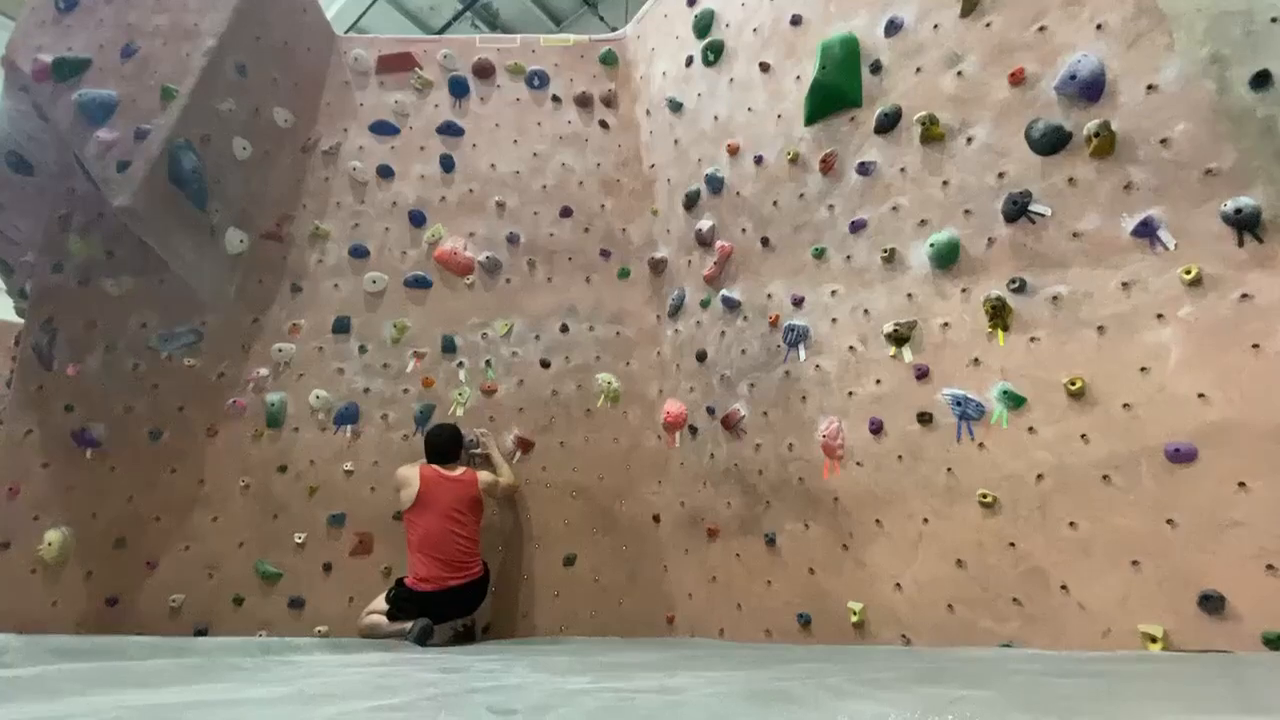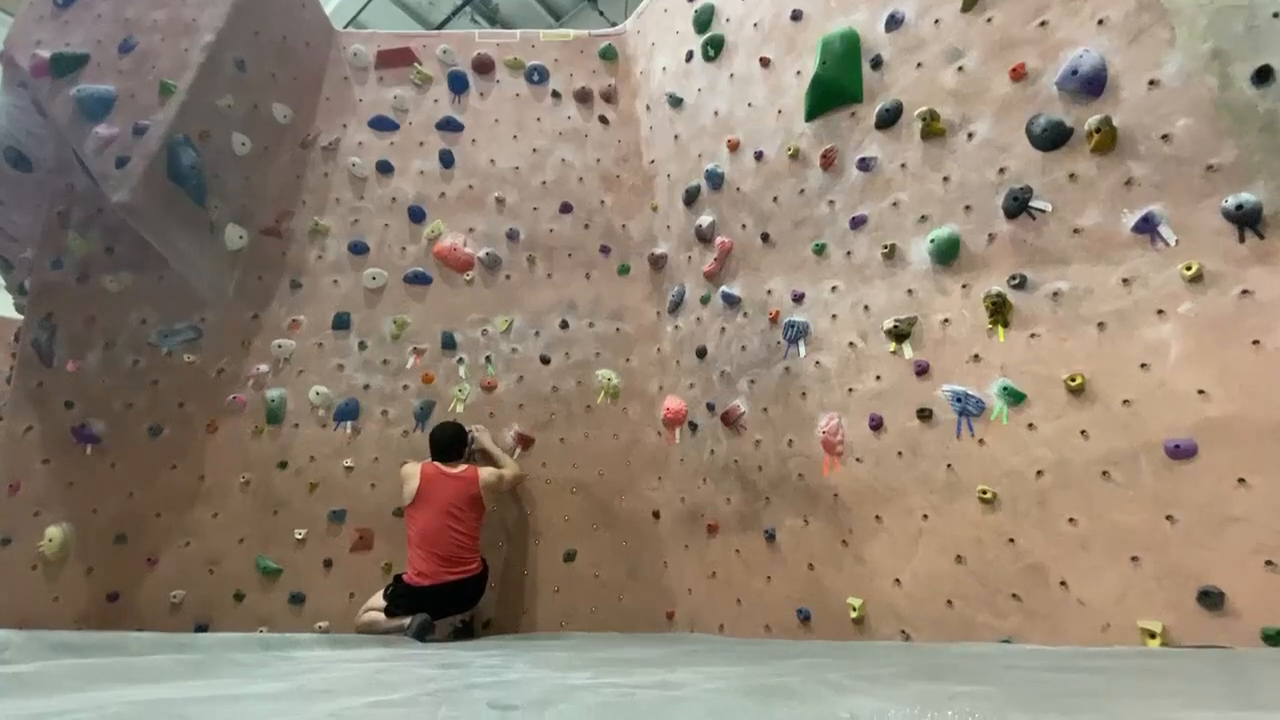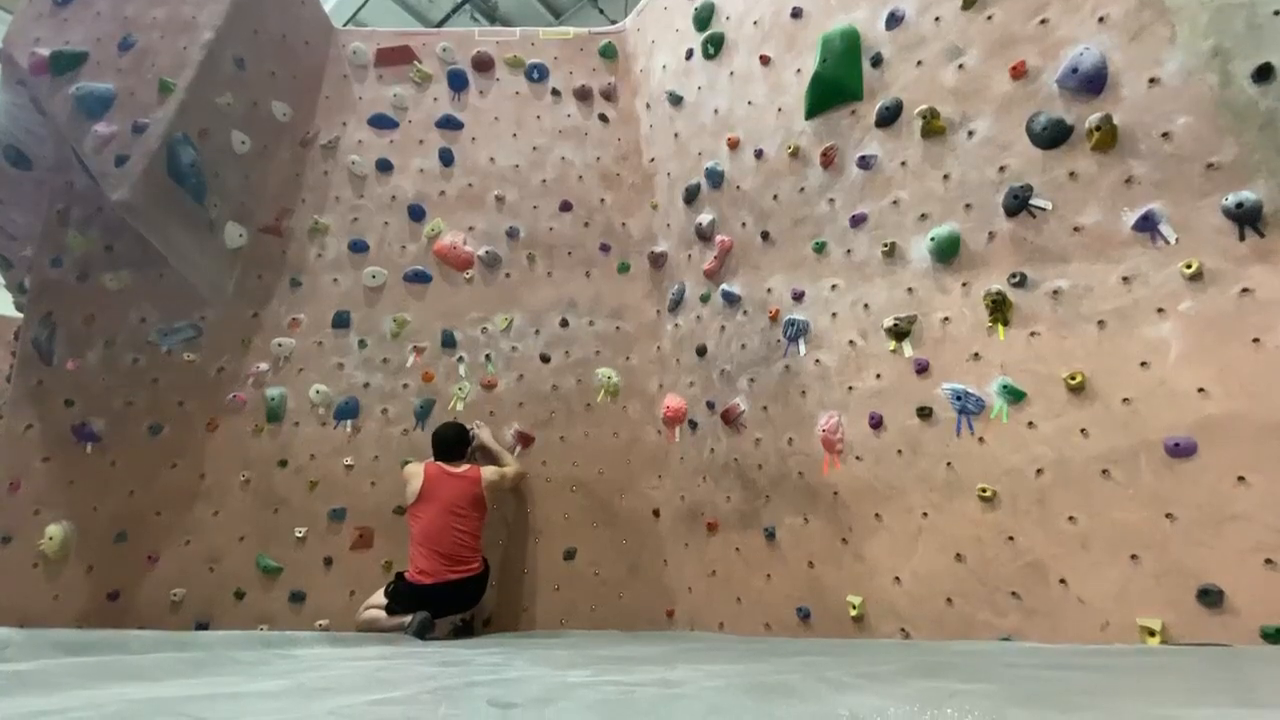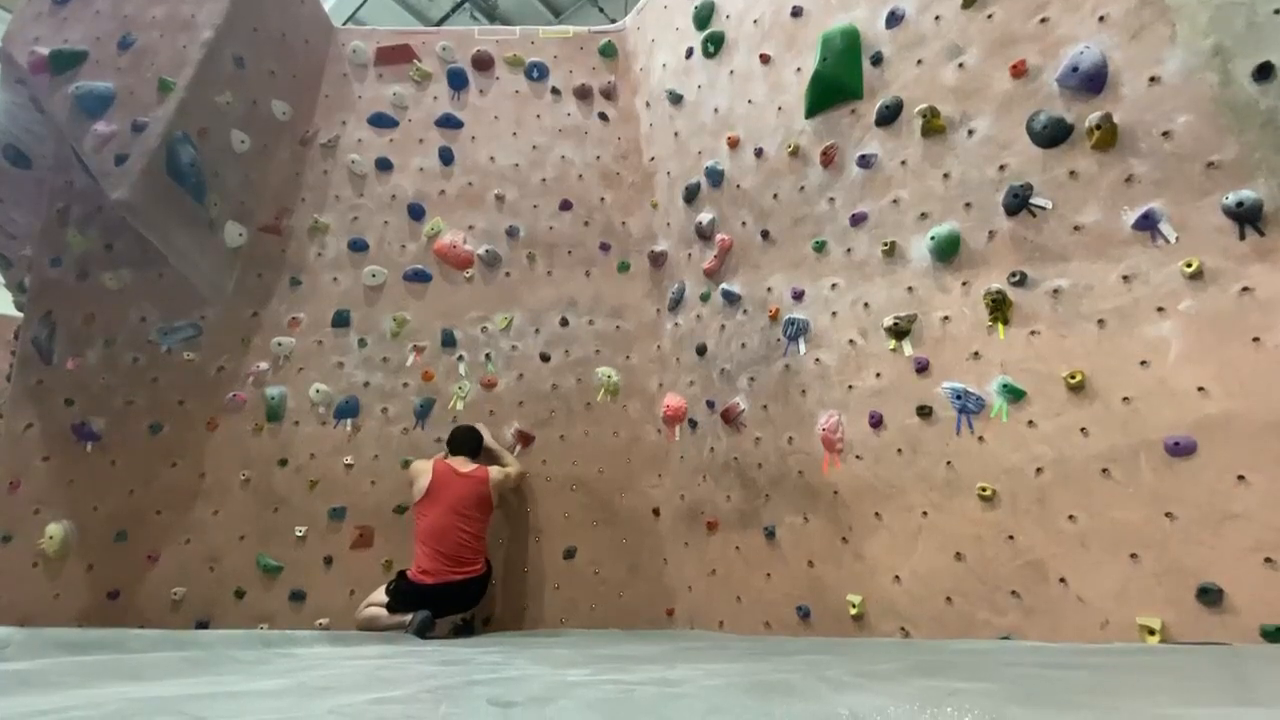
dt=0.5s
person 1, frame 1
left shoulder: (409, 477)
right shoulder: (479, 480)
right elbow: (510, 484)
left wrist: (433, 456)
right wrist: (492, 449)
left hip: (426, 594)
right hip: (473, 591)
left knee: (365, 623)
left ankle: (412, 626)
right ankle: (464, 624)
person 1, frame 2
left shoulder: (410, 473)
right shoulder: (482, 478)
right elbow: (516, 474)
left wrist: (447, 447)
right wrist: (488, 445)
left hip: (423, 590)
right hip: (470, 588)
left knee: (363, 619)
left ankle: (410, 622)
right ankle: (462, 621)
person 1, frame 3
left shoulder: (414, 473)
right shoulder: (484, 477)
right elbow: (517, 470)
left wrist: (450, 447)
right wrist: (488, 441)
left hip: (424, 588)
right hip: (471, 587)
left knee: (364, 618)
left ankle: (411, 620)
person 1, frame 4
left shoulder: (421, 470)
right shoulder: (492, 477)
right elbow: (516, 469)
left wrist: (452, 449)
right wrist: (489, 442)
left hip: (426, 587)
right hip: (473, 588)
left knee: (363, 616)
left ankle: (411, 619)
